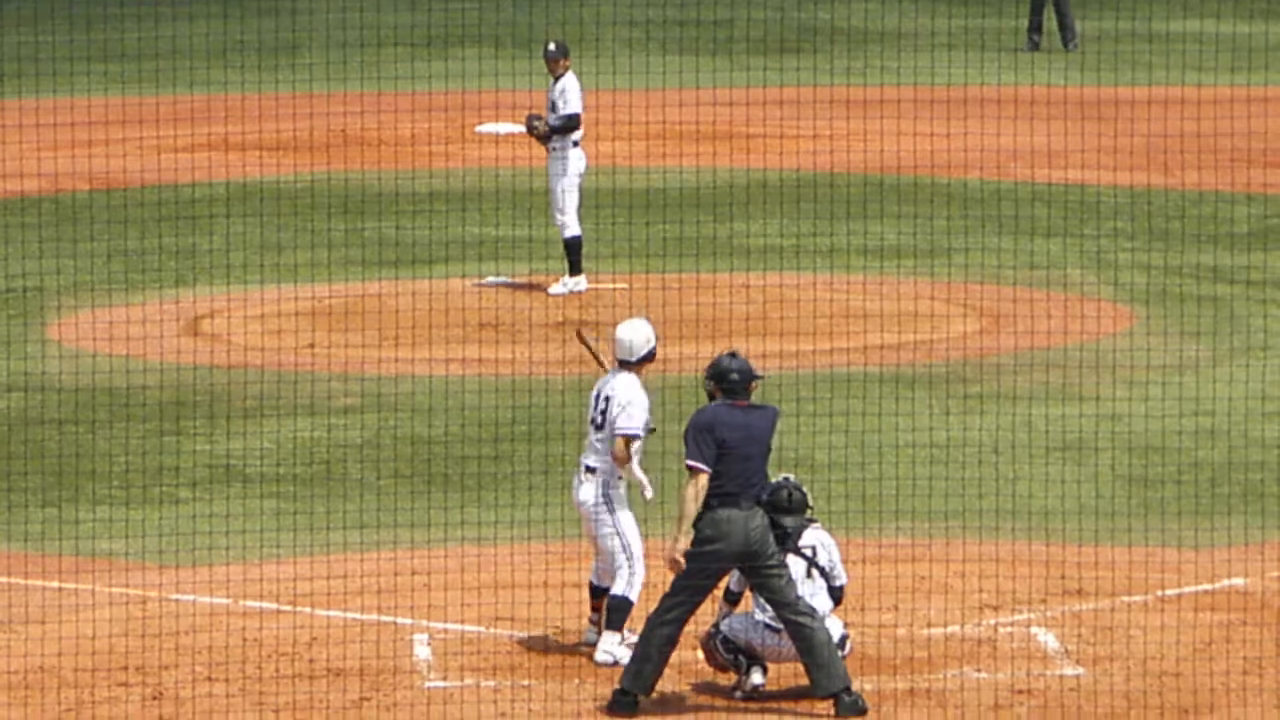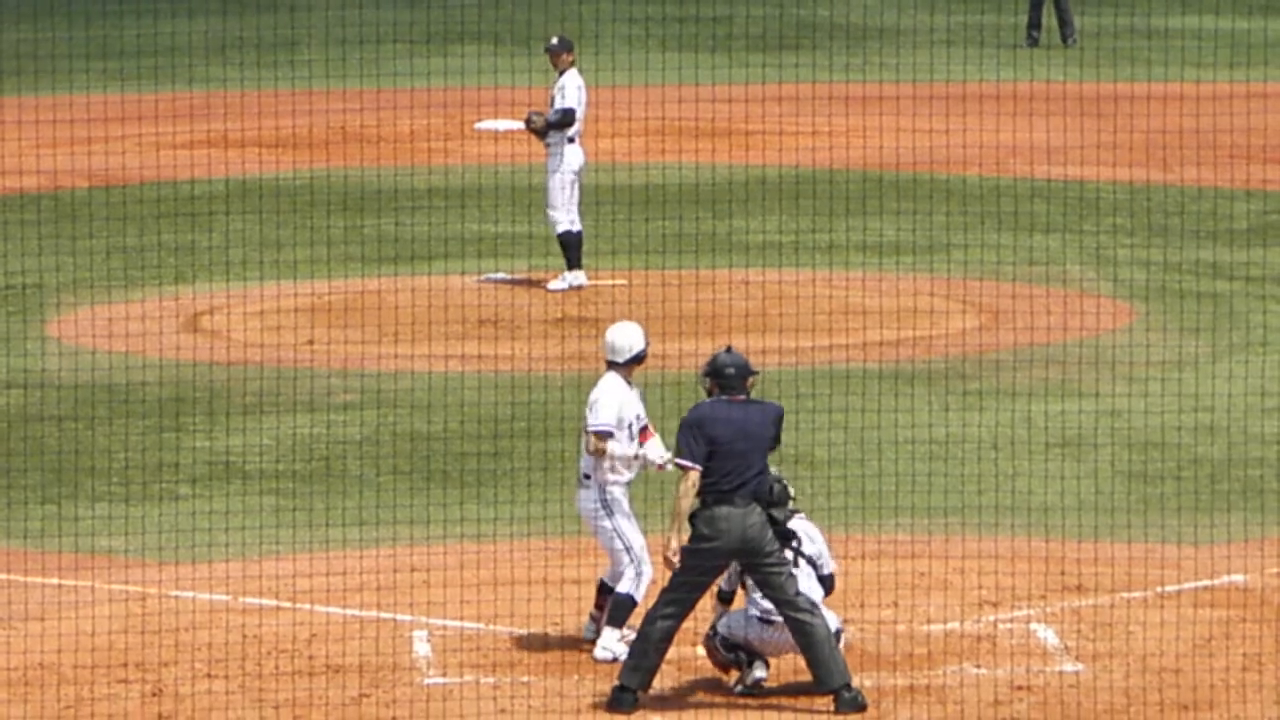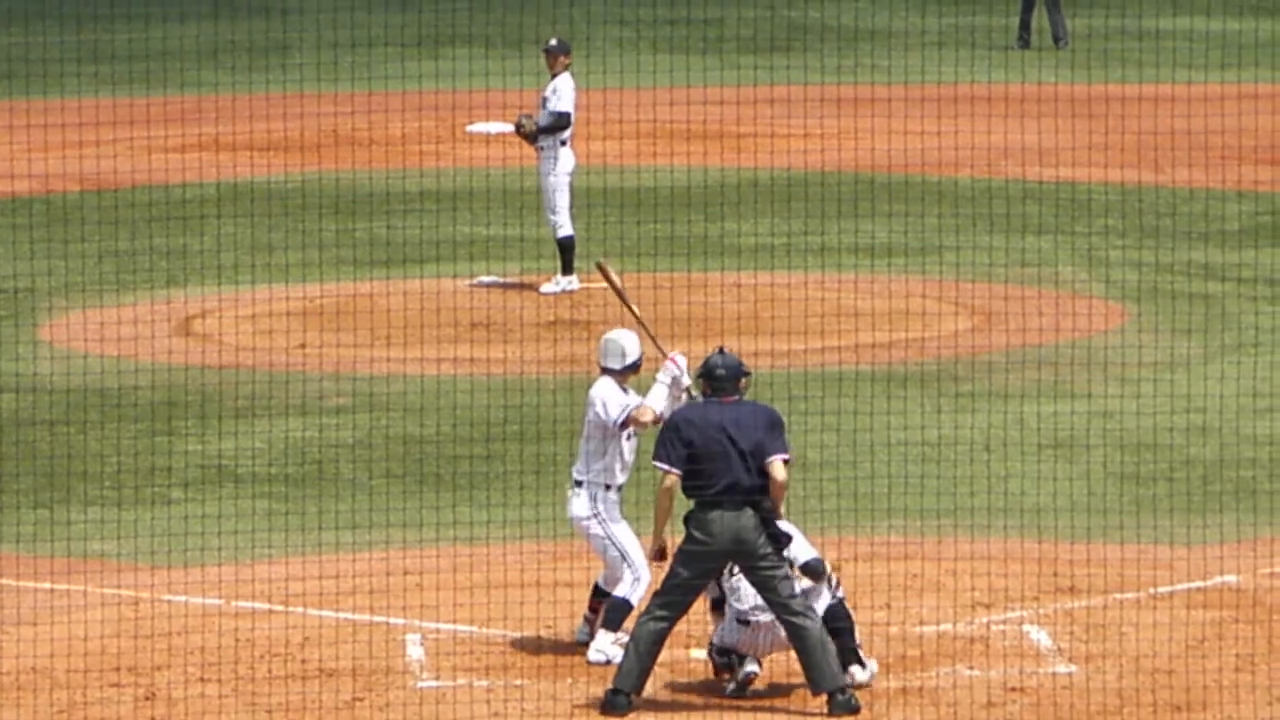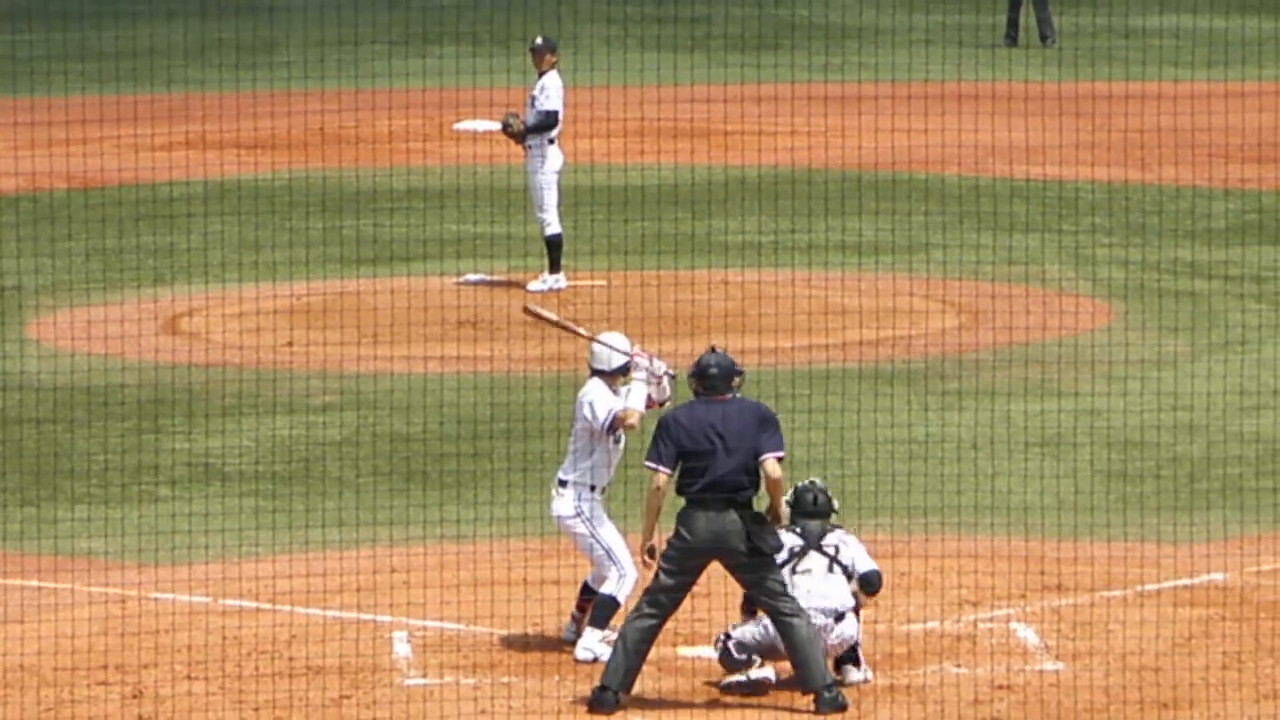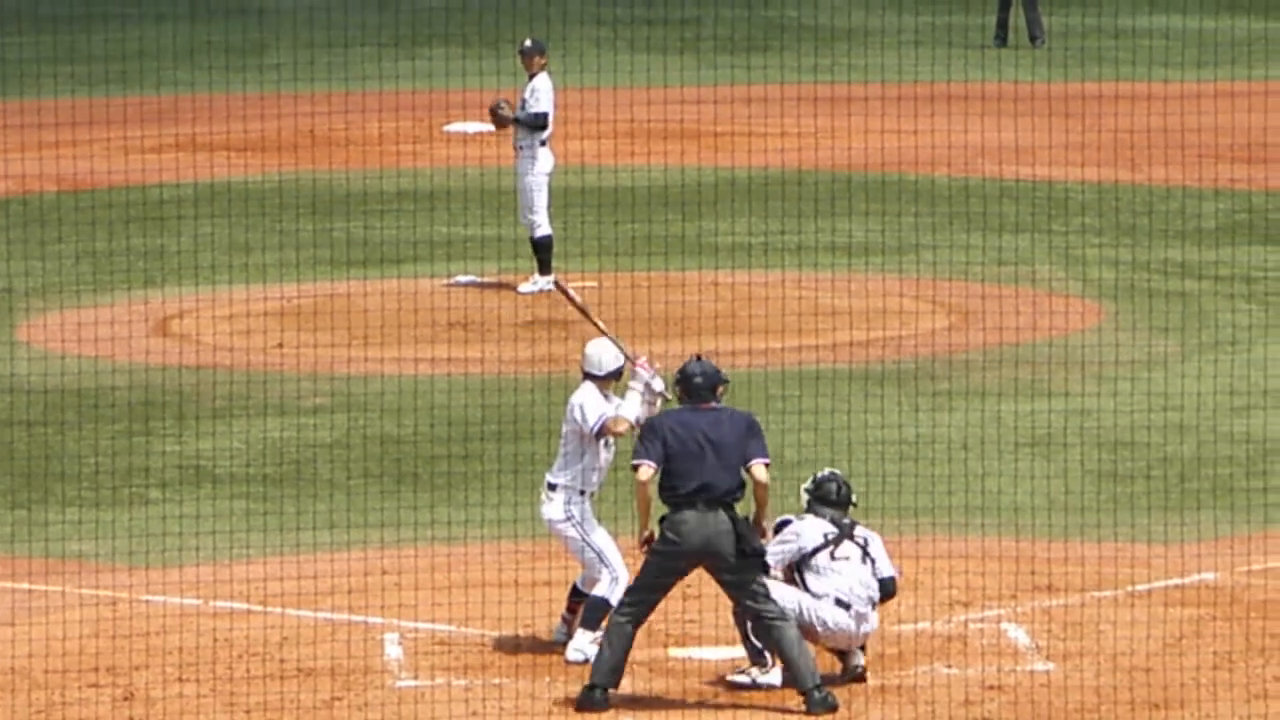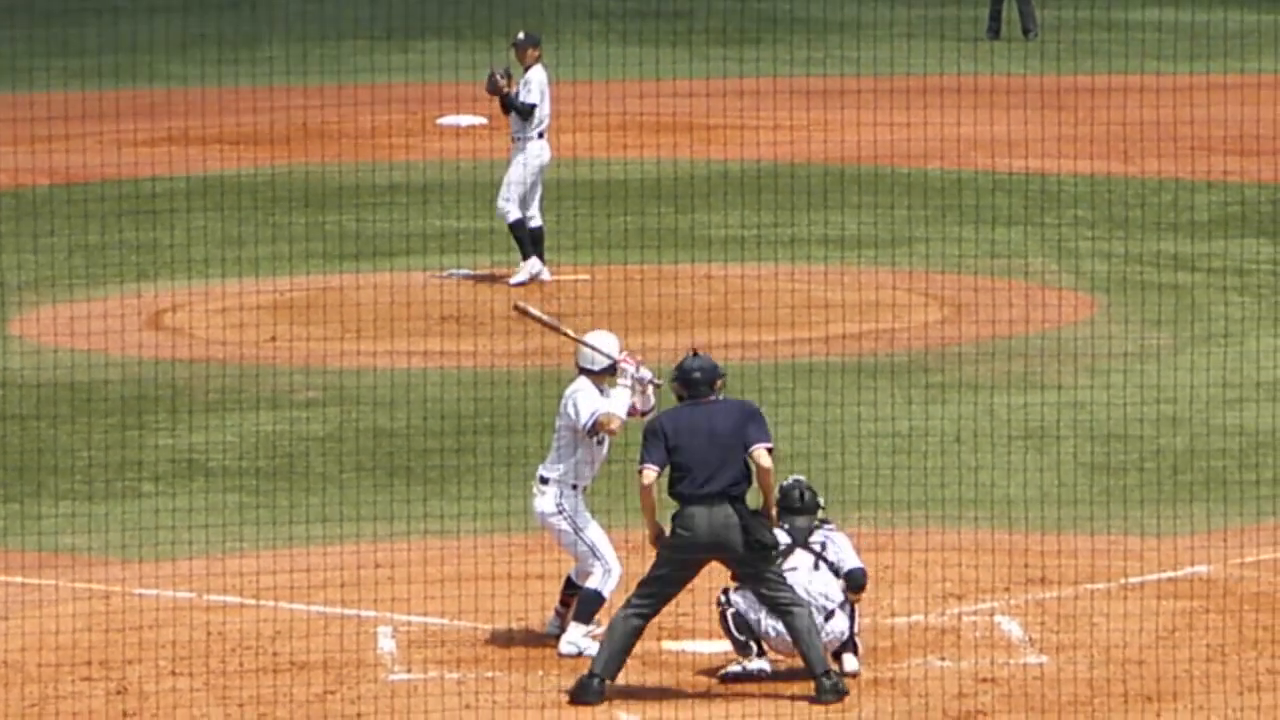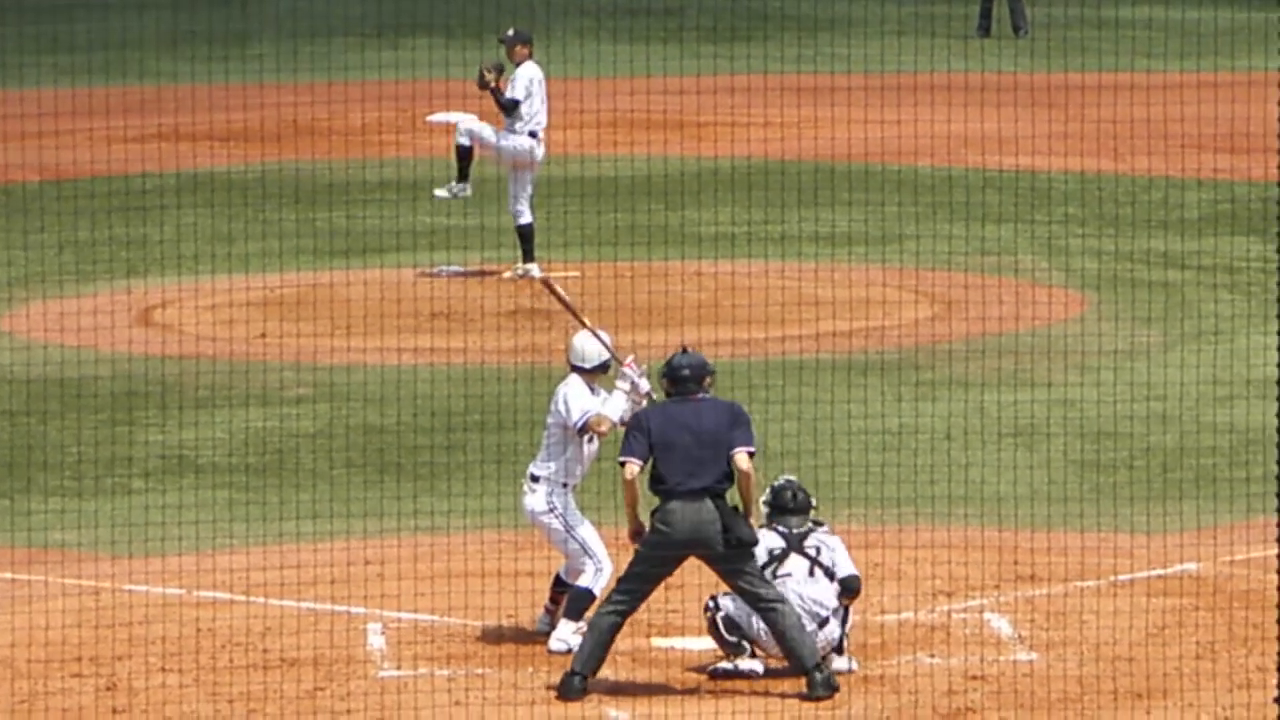
dt=0.5s
person 1, frame 1
left shoulder: (706, 419)
right shoulder: (768, 417)
left elbow: (699, 482)
left wrist: (681, 537)
left hip: (716, 526)
right hip: (757, 526)
left knee: (671, 613)
right knee: (797, 612)
person 1, frame 2
left shoulder: (700, 416)
right shoulder: (771, 415)
left elbow: (691, 480)
left wrist: (674, 535)
left hip: (713, 522)
right hip: (757, 522)
left knee: (668, 609)
right knee: (799, 608)
left ankle: (627, 691)
right ankle: (843, 691)
person 1, frame 3
left shoulder: (682, 419)
right shoulder: (765, 416)
left elbow: (669, 483)
right elbow: (778, 477)
left wrist: (658, 536)
right wrist: (774, 512)
left hip: (706, 525)
right hip: (753, 524)
left knee: (661, 611)
right knee: (795, 610)
person 1, frame 4
left shoulder: (675, 419)
right shoulder: (758, 414)
left elbow: (659, 482)
right elbow: (773, 473)
left wrist: (648, 536)
right wrist: (776, 509)
left hip: (693, 525)
right hip: (740, 524)
left knee: (650, 610)
right knee: (785, 609)
left ankle: (609, 692)
right ankle: (824, 691)
person 1, frame 5
left shoulder: (660, 423)
right shoulder: (743, 422)
left elbow: (643, 477)
right elbow: (761, 479)
left wrist: (645, 526)
right wrist: (759, 519)
left hip: (678, 527)
right hip: (725, 527)
left knee: (630, 610)
right knee: (769, 613)
left ankle: (597, 689)
right ankle: (814, 692)
person 1, frame 6
left shoulder: (662, 423)
right shoulder: (744, 411)
left elbow: (647, 481)
right elbow: (763, 463)
left wrist: (653, 527)
right wrist: (769, 507)
left hip: (689, 523)
right hip: (736, 520)
left knee: (641, 605)
right knee: (787, 602)
left ankle: (595, 681)
right ankle: (825, 680)
person 1, frame 7
left shoulder: (646, 417)
right shoulder: (730, 412)
left elbow: (630, 474)
right elbow: (744, 467)
left wrist: (633, 519)
right wrist: (747, 514)
left hip: (669, 520)
right hip: (716, 518)
left knee: (621, 601)
right knee: (767, 599)
left ankle: (577, 677)
right ankle: (817, 674)
person 2, frame 1
left shoulder: (607, 382)
right shoulder: (633, 393)
right elbow: (619, 452)
right wrist: (642, 482)
left hip: (588, 485)
right hip: (607, 489)
left knee: (606, 561)
right knee: (631, 568)
left ankle: (598, 628)
right ankle: (609, 645)
person 2, frame 2
left shoulder: (627, 390)
right shoulder: (609, 392)
left elbow: (644, 432)
right elbow: (595, 446)
left wrist: (657, 451)
right wrist: (641, 454)
left hip: (610, 491)
right hip: (604, 493)
left knee: (623, 561)
right knee: (638, 568)
left ankle: (598, 624)
right ankle: (608, 642)
person 2, frame 3
left shoulder: (621, 393)
right shoulder: (604, 393)
left elbow: (665, 417)
right elbow: (644, 418)
left wrist: (677, 386)
right wrist: (663, 378)
left hip: (599, 499)
right hip: (593, 502)
left knee: (618, 565)
right knee: (636, 574)
left ankle: (590, 628)
right ankle: (602, 646)
person 2, frame 4
left shoulder: (612, 391)
right shoulder: (595, 395)
left elbow: (658, 399)
right elbow: (630, 420)
left wrist: (656, 375)
right wrist: (639, 377)
left hip: (583, 498)
right hip: (578, 500)
left knee: (607, 564)
right knee: (622, 572)
left ankle: (577, 626)
right ankle: (589, 644)
person 2, frame 5
left shoulder: (604, 400)
right shoulder: (587, 399)
left elbow: (642, 421)
right elbow: (620, 428)
left wrist: (651, 394)
right wrist: (636, 386)
left hip: (570, 501)
right hip: (567, 504)
left knee: (599, 565)
right knee: (614, 573)
left ankle: (568, 628)
right ankle: (581, 645)
person 2, frame 6
left shoulder: (599, 392)
right shoulder: (581, 394)
left elbow: (642, 409)
right elbow: (611, 426)
left wrist: (642, 384)
right wrist: (624, 383)
left hip: (564, 495)
right hip: (559, 497)
left knee: (591, 559)
right knee: (606, 567)
left ankle: (561, 621)
right ankle: (573, 639)
person 2, frame 7
left shoulder: (592, 392)
right shoulder: (572, 391)
left elbow: (628, 418)
right elbow: (601, 426)
left wrist: (637, 394)
right wrist: (623, 387)
left hip: (554, 493)
right hip: (549, 495)
left knee: (581, 556)
right knee: (598, 564)
left ankle: (551, 618)
right ankle: (563, 635)
person 3, frame 1
left shoulder: (568, 85)
right shoulder: (557, 84)
left elbow: (574, 121)
left wrist: (548, 130)
right wrist: (545, 130)
left hip: (567, 157)
right hip: (560, 156)
left knee: (565, 217)
right knee: (568, 217)
left ankle: (574, 277)
right ankle: (576, 275)
person 3, frame 2
left shoulder: (568, 81)
right shoulder: (569, 80)
left elbow: (568, 117)
left wrist: (544, 125)
right wrist: (545, 126)
left hip: (564, 152)
right hip: (568, 151)
left knee: (557, 212)
right knee: (570, 213)
left ankle: (574, 271)
right ankle: (576, 272)
person 3, frame 3
left shoulder: (563, 84)
right shoulder: (555, 84)
left elbow: (563, 120)
left wrist: (536, 130)
right wrist: (534, 131)
left hip: (556, 156)
right hip: (550, 155)
left knee: (559, 216)
right knee: (558, 216)
left ankle: (568, 277)
right ankle: (567, 275)
person 3, frame 4
left shoulder: (550, 82)
right shoulder: (543, 82)
left elbow: (551, 120)
left wrist: (524, 130)
right wrist: (522, 129)
left hip: (543, 154)
right hip: (538, 153)
left knee: (547, 215)
right knee: (546, 215)
left ankle: (555, 275)
right ankle: (554, 273)
person 3, frame 5
left shoulder: (540, 84)
right shoulder: (533, 84)
left elbow: (541, 122)
left wrist: (512, 118)
right wrist: (512, 117)
left hip: (534, 156)
right hip: (528, 156)
left knee: (537, 217)
right knee: (530, 216)
left ankle: (545, 276)
right ankle: (543, 274)
person 3, frame 6
left shoulder: (534, 76)
right shoulder: (530, 76)
left elbow: (526, 112)
right elbow: (510, 111)
left wrist: (506, 93)
right wrist: (503, 93)
left hip: (529, 148)
right hip: (529, 148)
left knee: (506, 204)
right knee: (530, 209)
left ankle: (530, 260)
right ankle: (539, 266)
person 3, frame 7
left shoulder: (523, 73)
right shoulder: (534, 72)
left elbow: (508, 109)
left wrist: (493, 87)
right wrist: (496, 89)
left hip: (517, 143)
right hip: (532, 147)
left knee: (466, 127)
right knee: (520, 206)
left ankle: (461, 184)
right ankle: (528, 264)
person 4, frame 1
right shoulder: (821, 537)
left elbow: (732, 596)
right elbow: (837, 595)
left wrist: (718, 627)
left hip: (768, 640)
left knee: (717, 635)
right knee: (838, 634)
left ankle: (751, 670)
person 4, frame 2
right shoulder: (807, 528)
left elbow: (725, 594)
right elbow: (828, 584)
left wrist: (717, 628)
left hip: (763, 635)
left knee: (716, 636)
right knee: (832, 628)
left ankle: (753, 665)
person 4, frame 3
right shoulder: (779, 529)
left elbow: (716, 603)
right elbow: (815, 570)
left wrist: (719, 637)
left hip: (747, 635)
left knee: (719, 646)
right knee: (827, 589)
left ankle: (742, 664)
right ankle: (855, 665)
person 4, frame 4
right shoulder: (844, 540)
left elbow: (750, 601)
right elbow: (872, 582)
left wrist: (741, 635)
right wrist: (859, 598)
right hip: (840, 636)
left knee: (727, 644)
left ankle: (754, 668)
right ankle: (851, 667)
person 4, frame 5
left shoulder: (803, 527)
right shoulder: (867, 535)
right elbow: (888, 589)
left hip: (828, 621)
right hip: (863, 628)
left ankle: (764, 669)
right ankle: (852, 656)
person 4, frame 6
right shoulder: (833, 536)
right elbow: (858, 581)
right wrist: (849, 595)
left hip: (784, 636)
right hip: (831, 634)
left knee: (728, 598)
right knee: (846, 602)
left ankle: (753, 658)
right ankle: (848, 656)
person 4, frame 7
left shoulder: (759, 540)
right shoulder: (828, 539)
right elbow: (852, 587)
right wrist: (840, 598)
left hip: (774, 639)
right hip: (823, 639)
left knee: (715, 606)
right knee: (841, 601)
left ankle: (744, 657)
right ankle: (836, 655)
